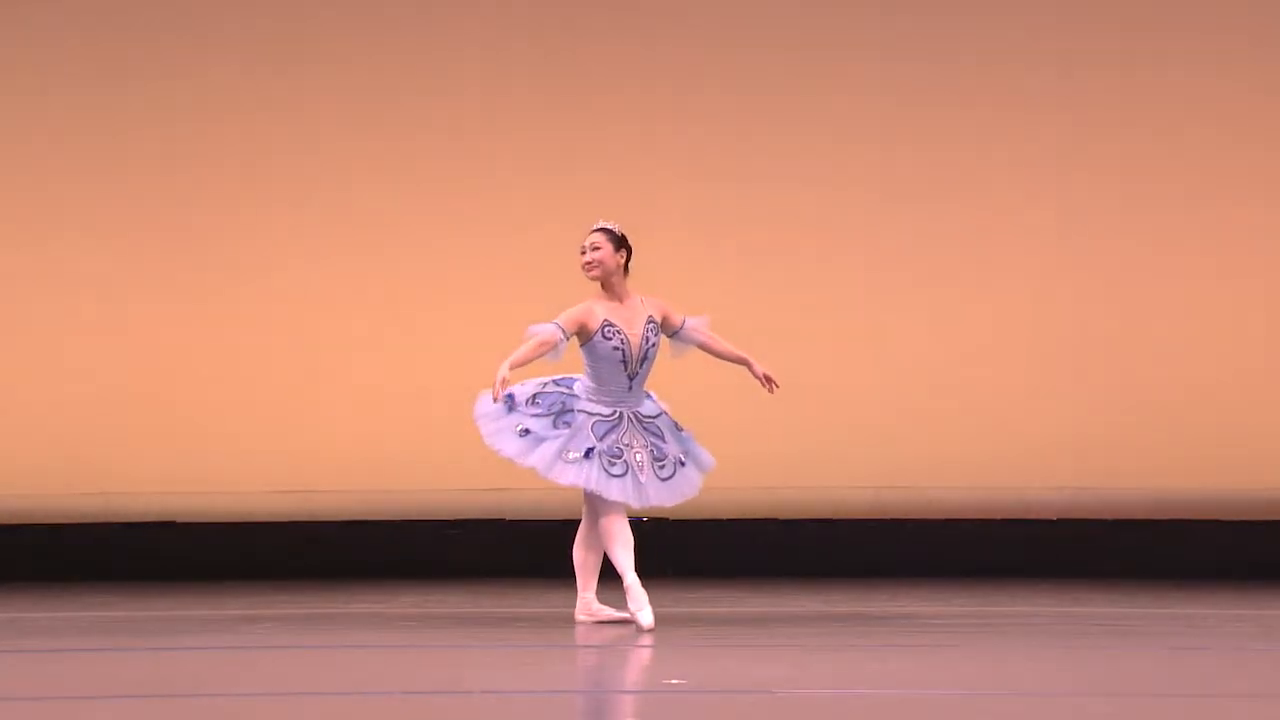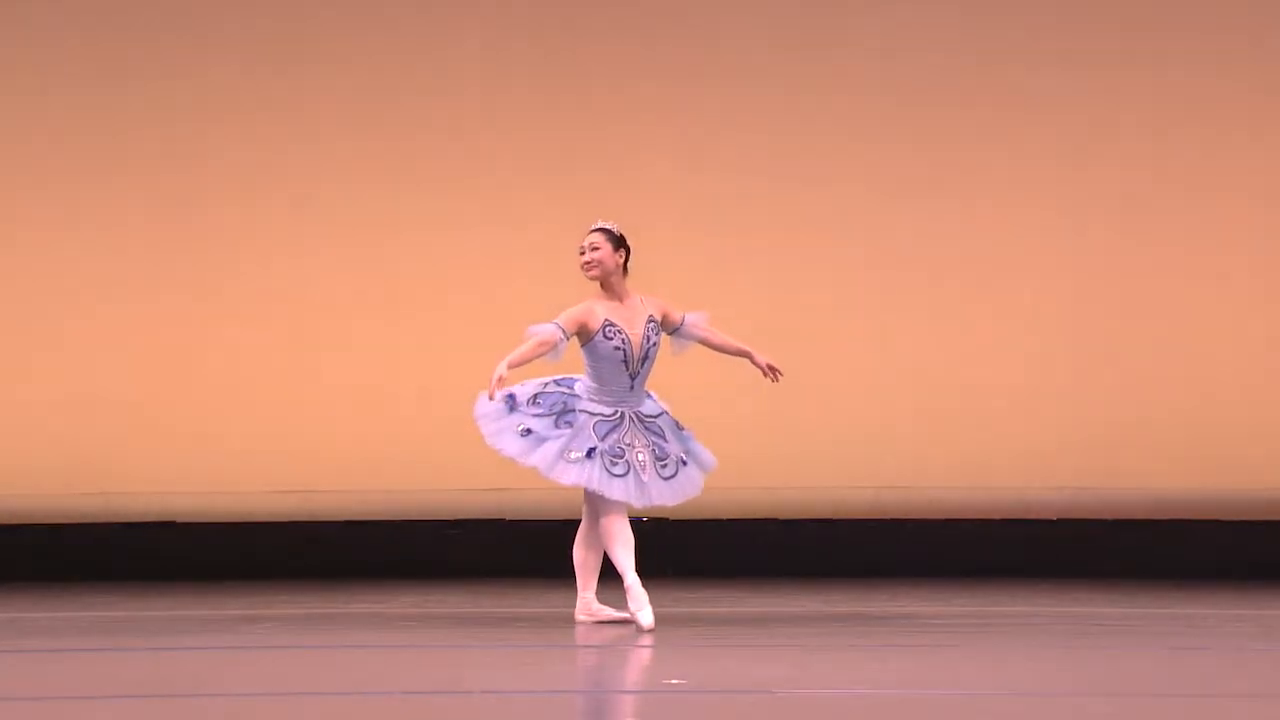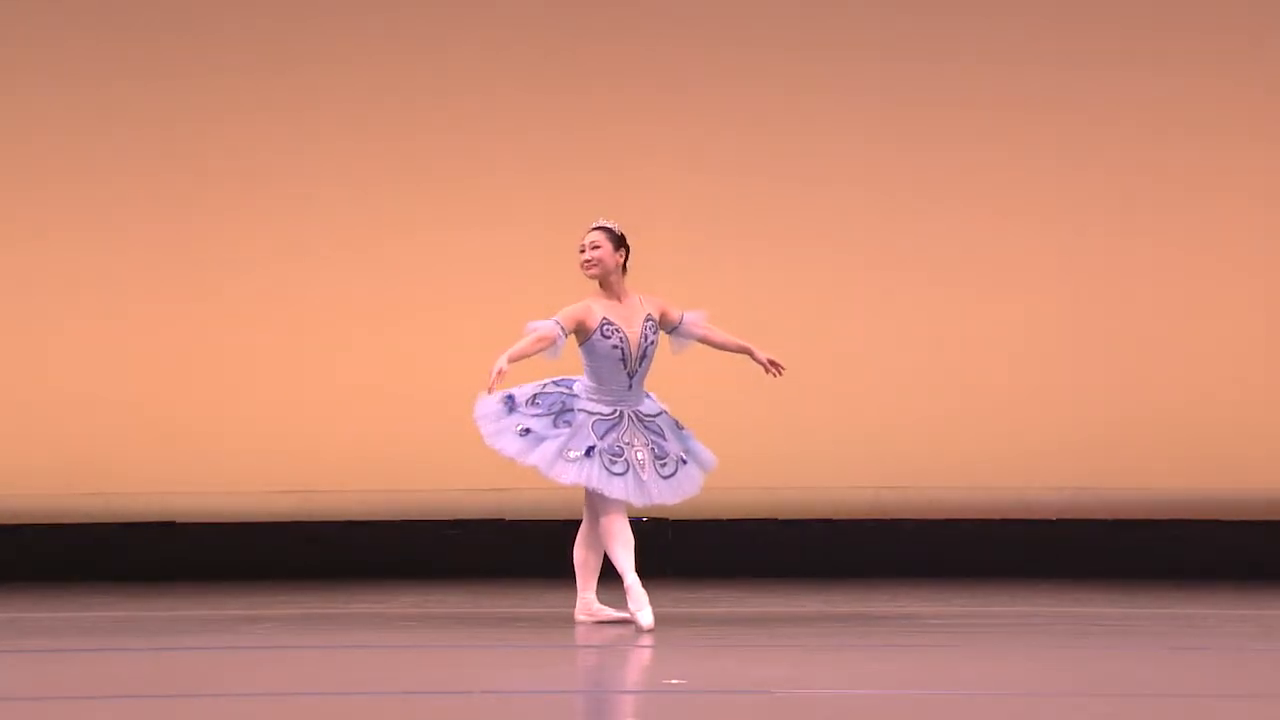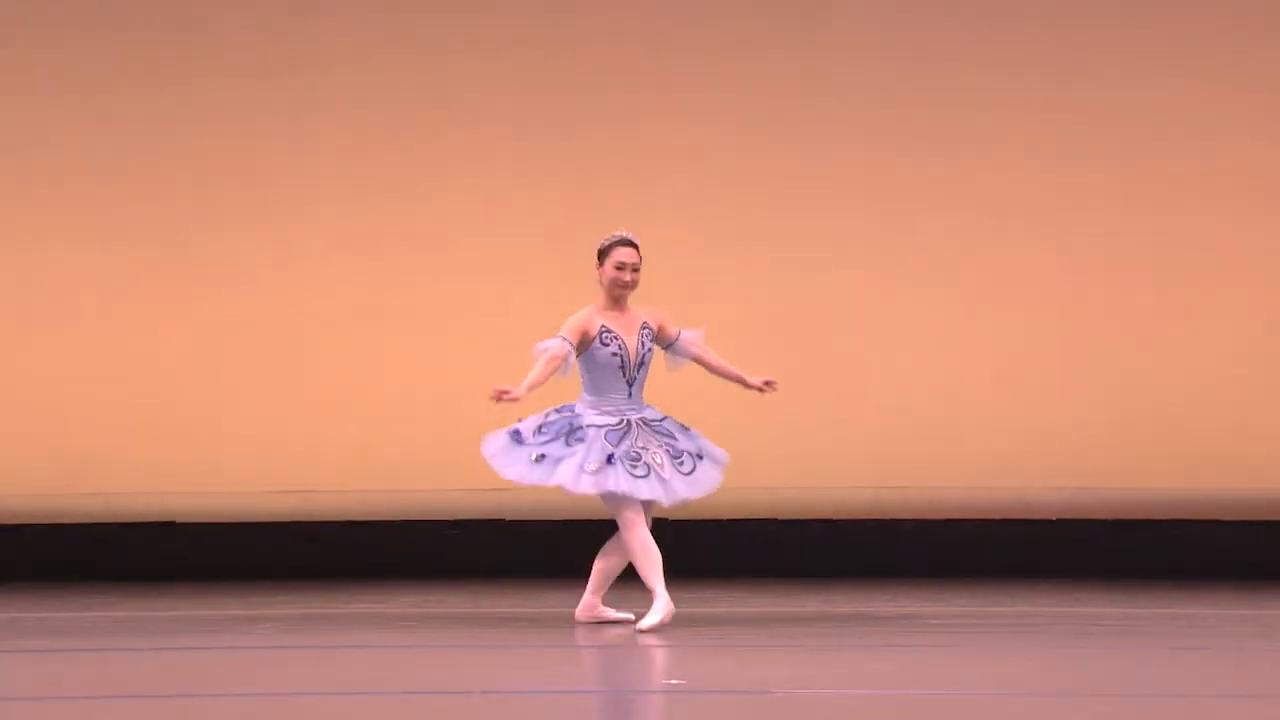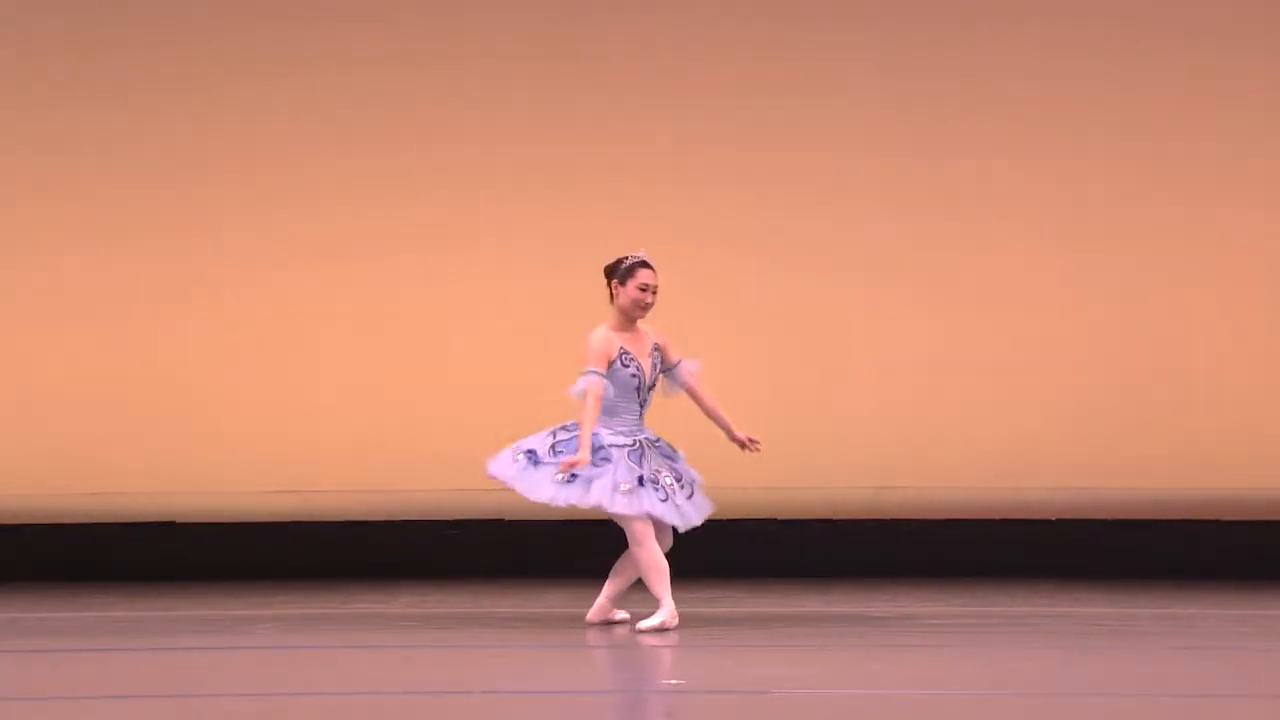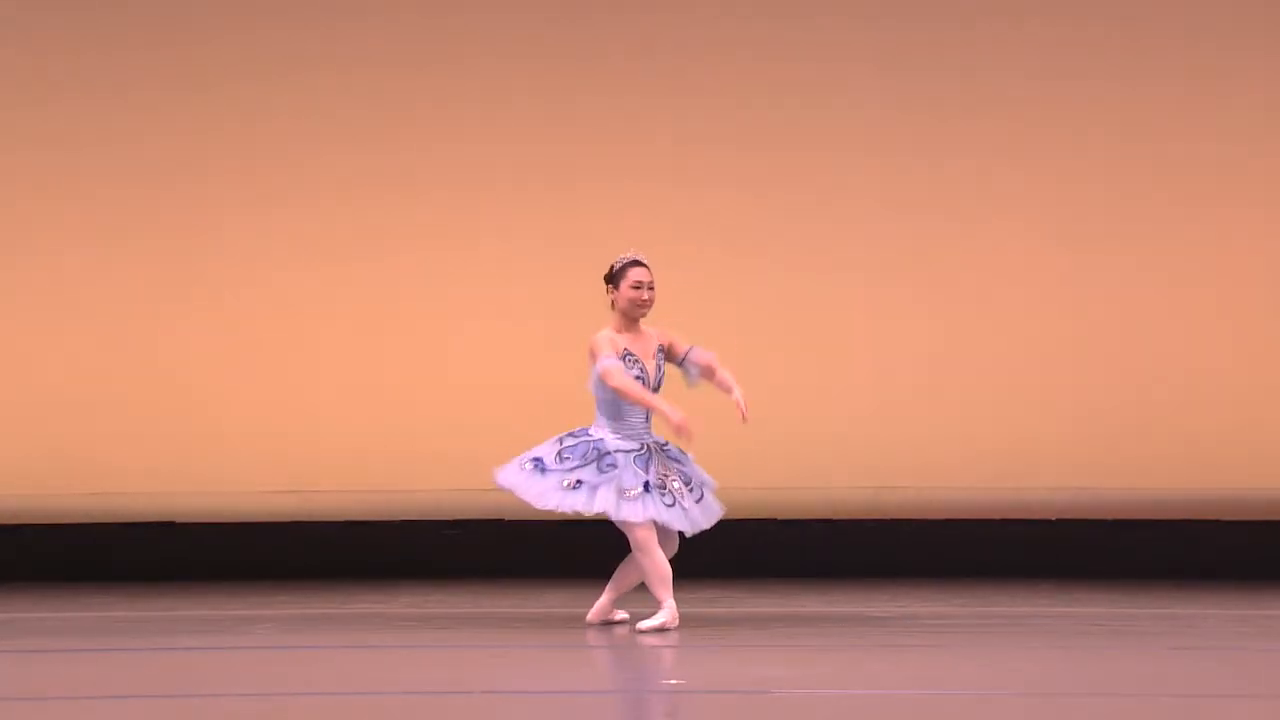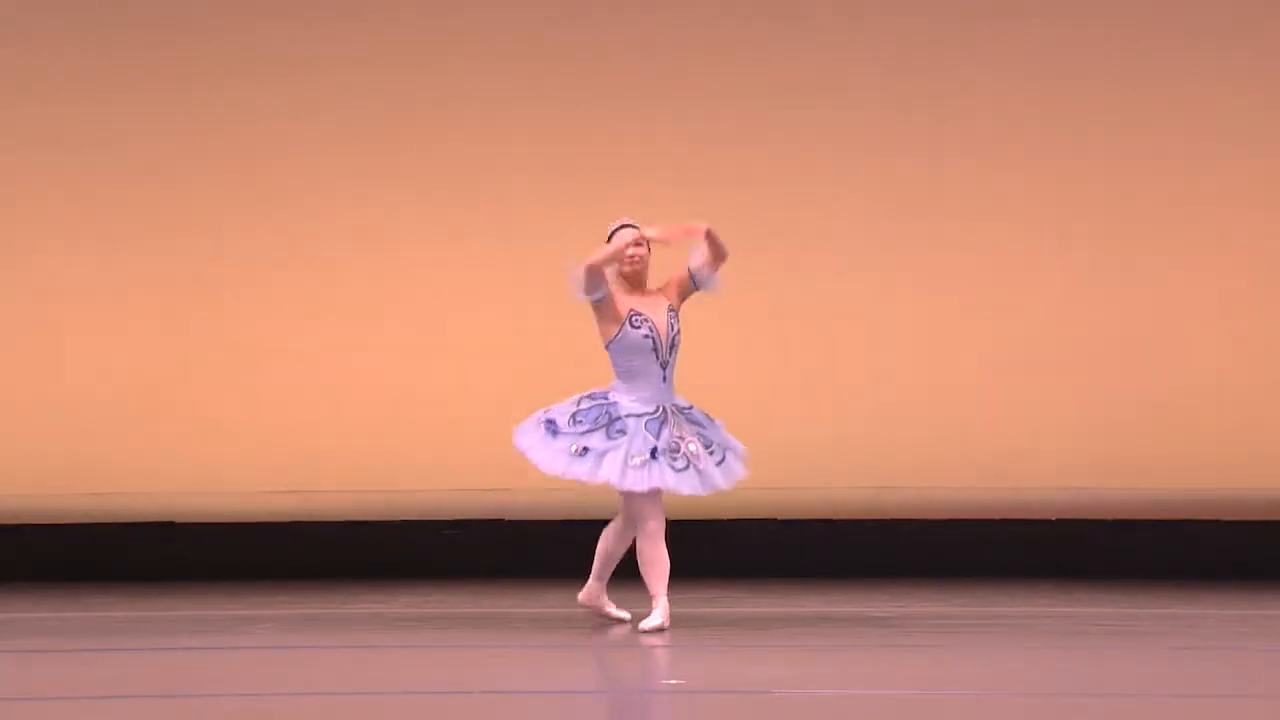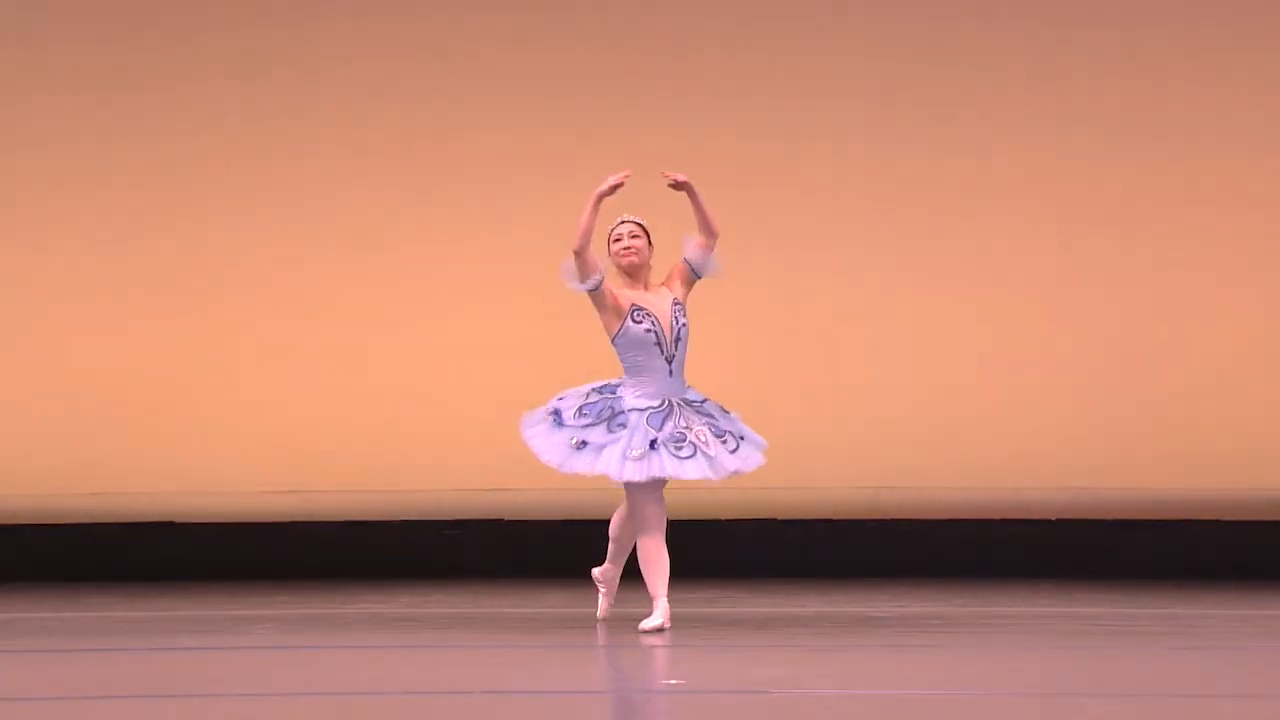
dt=0.3s
person 1, frame 1
left shoulder: (655, 309)
right shoulder: (586, 313)
left elbow: (700, 336)
right elbow: (544, 339)
left wrist: (749, 362)
right wrist: (507, 366)
left hip: (634, 420)
right hip: (592, 419)
left knee: (599, 511)
right knee: (609, 507)
left ankle: (587, 601)
person 1, frame 2
left shoulder: (654, 308)
right shoulder: (586, 313)
left elbow: (700, 331)
right elbow: (545, 339)
left wrist: (751, 354)
right wrist: (506, 365)
left hip: (634, 419)
right hip: (592, 419)
left knee: (599, 512)
right knee: (610, 508)
left ankle: (587, 601)
person 1, frame 3
left shoulder: (652, 307)
right shoulder: (584, 312)
left elbow: (701, 330)
right elbow: (543, 335)
left wrist: (752, 351)
right wrist: (505, 359)
left hip: (634, 419)
right hip: (591, 418)
left knee: (600, 511)
right knee: (610, 509)
left ankle: (587, 602)
right ankle: (633, 587)
person 1, frame 4
left shoulder: (649, 320)
right shoulder: (586, 321)
left elbow: (696, 350)
right elbow: (553, 355)
left wrist: (745, 379)
right wrist: (523, 389)
left hip: (641, 429)
right hip: (597, 432)
left knee: (636, 523)
right knee: (631, 517)
left ankle: (591, 603)
right ankle: (661, 598)
person 1, frame 5
left shoulder: (657, 340)
right shoulder: (600, 340)
left elbow: (692, 386)
right elbow: (592, 397)
left wrist: (732, 430)
right wrist: (585, 450)
left hip: (640, 448)
right hip: (606, 447)
left knee: (660, 538)
right knee: (641, 530)
left ankle: (602, 606)
right ankle: (667, 606)
person 1, frame 6
left shoulder: (661, 339)
right shoulder: (603, 341)
left elbow: (708, 366)
right elbow: (617, 381)
left wrist: (734, 388)
right wrist: (665, 408)
left hip: (645, 453)
right hip: (607, 453)
left knee: (666, 543)
right knee: (643, 536)
left ankle: (603, 607)
right ankle: (668, 606)
person 1, frame 7
left shoulder: (669, 296)
right shoulder: (609, 304)
left elbow: (716, 258)
right elbow: (591, 266)
left wrist: (707, 233)
right wrist: (642, 230)
left hip: (668, 418)
right hip: (626, 420)
left knee: (634, 514)
right knee: (649, 516)
left ankle: (594, 591)
right ankle: (660, 605)
person 1, frame 8
left shoulder: (674, 289)
right shoulder: (611, 299)
left elbow: (708, 237)
right elbow: (579, 251)
left wrist: (691, 193)
right wrist: (598, 198)
left hip: (678, 412)
right hip: (635, 415)
left knee: (639, 504)
right knee: (650, 513)
left ankle: (608, 573)
right ankle: (660, 605)
